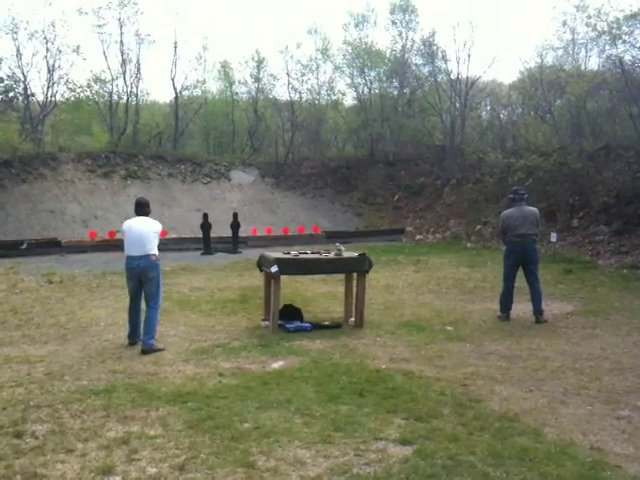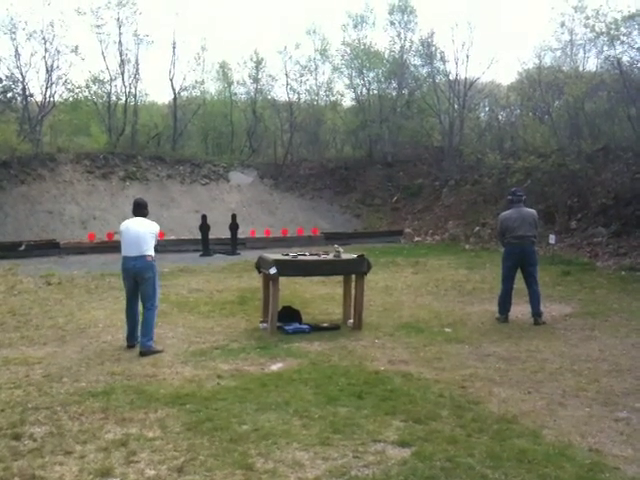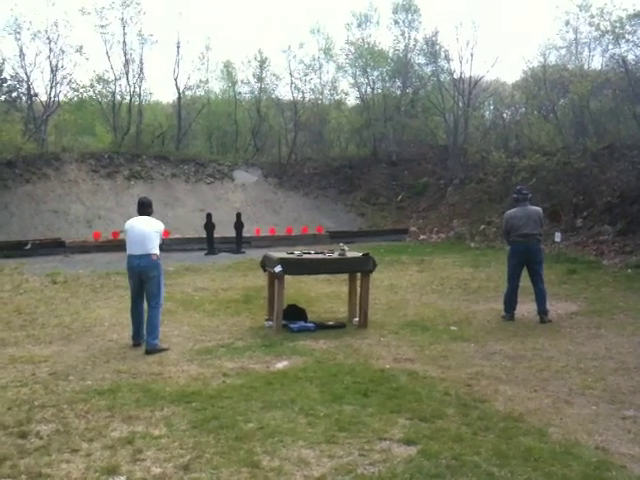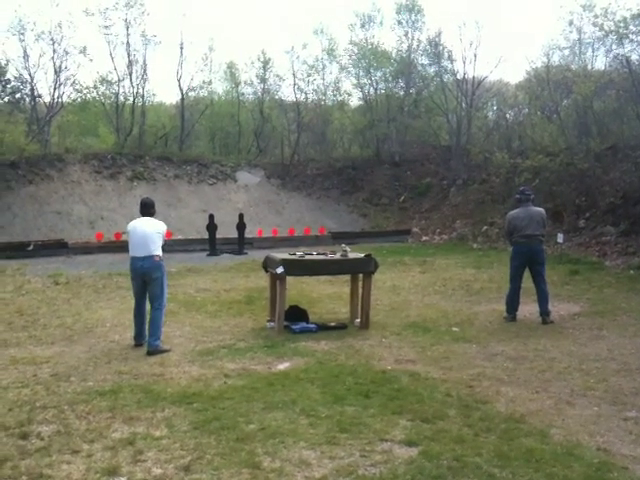
dt=0.3s
person 1, frame 1
left shoulder: (126, 225)
right shoulder: (156, 225)
left elbow: (127, 242)
left hip: (131, 263)
right hip: (149, 262)
left knee: (134, 301)
right knee: (153, 304)
left ankle: (133, 337)
right ankle: (148, 343)
person 1, frame 2
left shoulder: (124, 226)
right shoulder: (153, 226)
left elbow: (124, 243)
left hip: (127, 264)
right hip: (146, 264)
left knee: (131, 303)
right knee: (149, 305)
left ankle: (132, 339)
right ankle: (146, 345)
person 1, frame 3
left shoulder: (128, 224)
right shoulder: (158, 225)
left elbow: (128, 242)
left hip: (132, 262)
right hip: (151, 262)
left knee: (136, 301)
right knee: (154, 303)
left ankle: (137, 338)
right ankle: (152, 344)
person 1, frame 4
left shoulder: (131, 226)
right shoulder: (160, 226)
left elbow: (132, 243)
left hip: (135, 264)
right hip: (154, 264)
left knee: (139, 302)
right knee: (157, 305)
left ankle: (139, 338)
right ankle: (154, 344)
person 2, frame 1
left shoulder: (505, 215)
right shoulder: (535, 212)
left elbow: (502, 234)
right elbow: (537, 229)
left hip: (513, 248)
right hip: (530, 248)
left knee: (508, 282)
right knee: (534, 282)
left ankle: (504, 312)
right ankle: (539, 314)
person 2, frame 2
left shoulder: (504, 216)
right shoulder: (533, 214)
left elbow: (500, 236)
right elbow: (536, 232)
left hip: (511, 250)
right hip: (529, 249)
left knee: (507, 284)
right knee: (532, 284)
left ankle: (503, 314)
right ankle: (537, 316)
person 2, frame 3
left shoulder: (509, 215)
right shoulder: (538, 212)
left elbow: (505, 234)
right elbow: (541, 229)
left hip: (517, 248)
right hip: (534, 247)
left knee: (513, 282)
right knee: (538, 282)
left ankle: (509, 313)
right ankle: (543, 314)
person 2, frame 4
left shoulder: (512, 215)
right shoulder: (541, 213)
left elbow: (508, 235)
right elbow: (544, 230)
left hip: (519, 249)
right hip: (537, 248)
left knee: (515, 283)
right knee: (541, 283)
left ankle: (511, 313)
right ankle: (545, 315)
